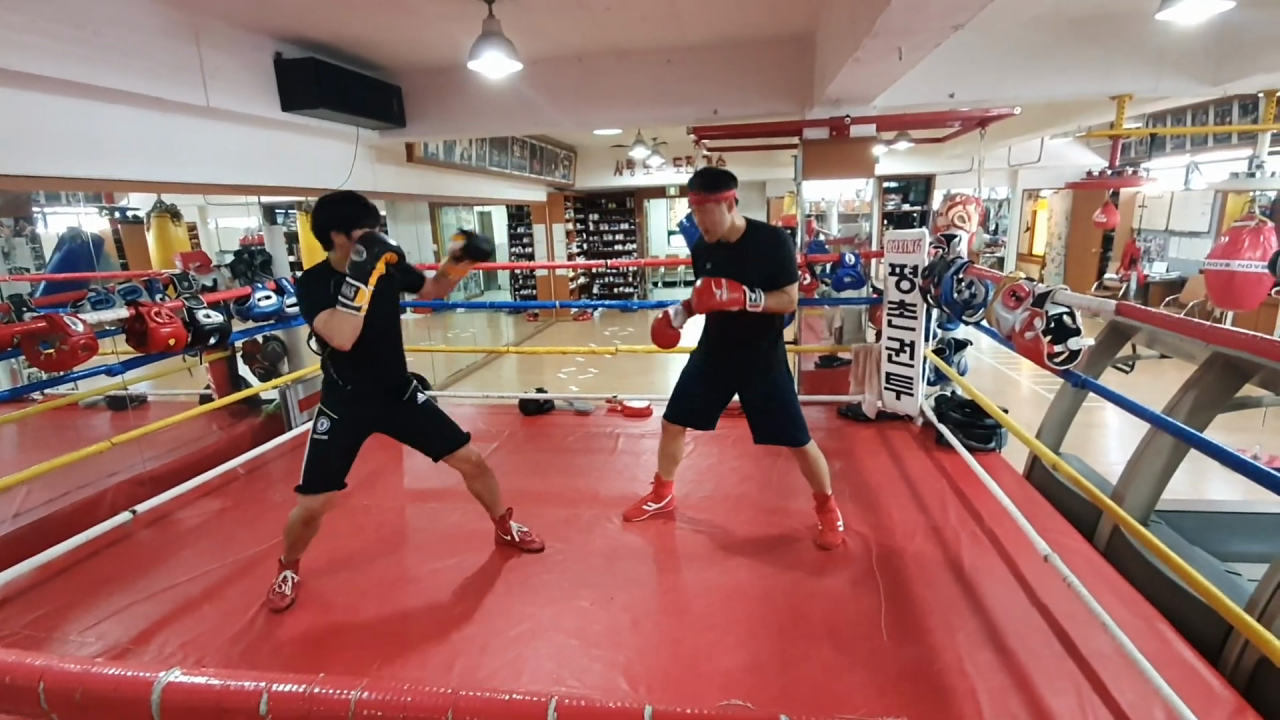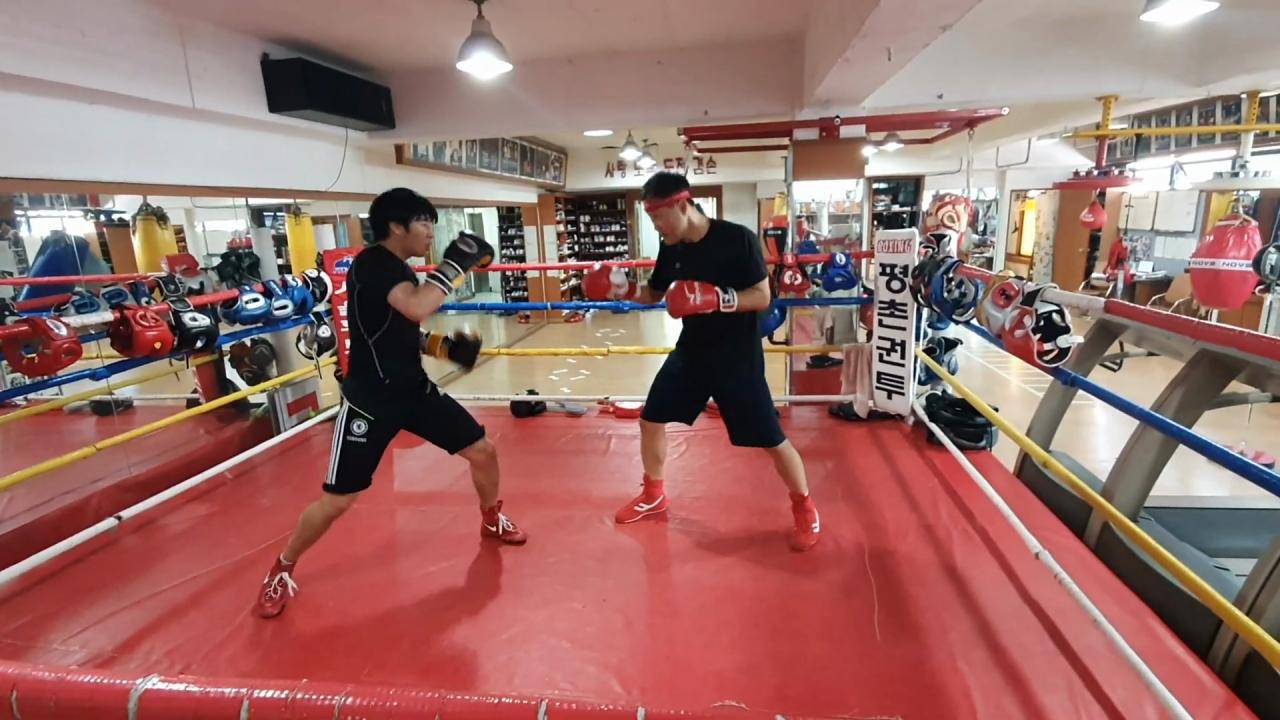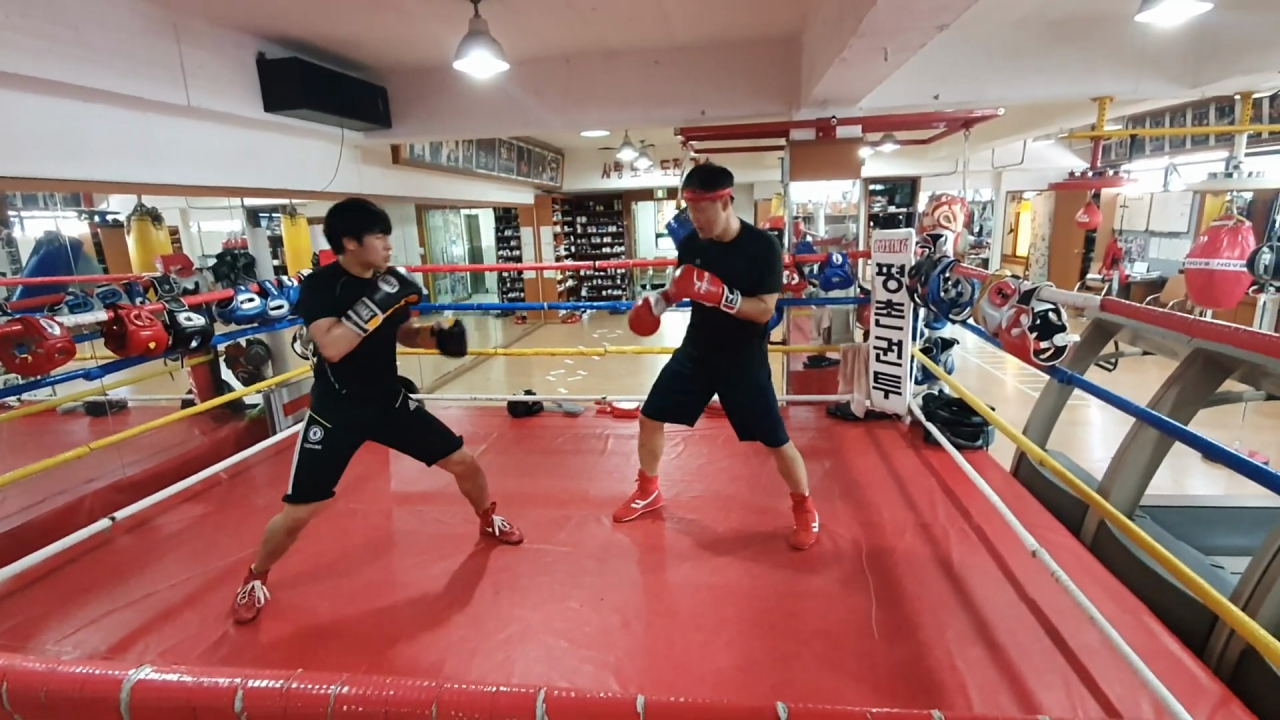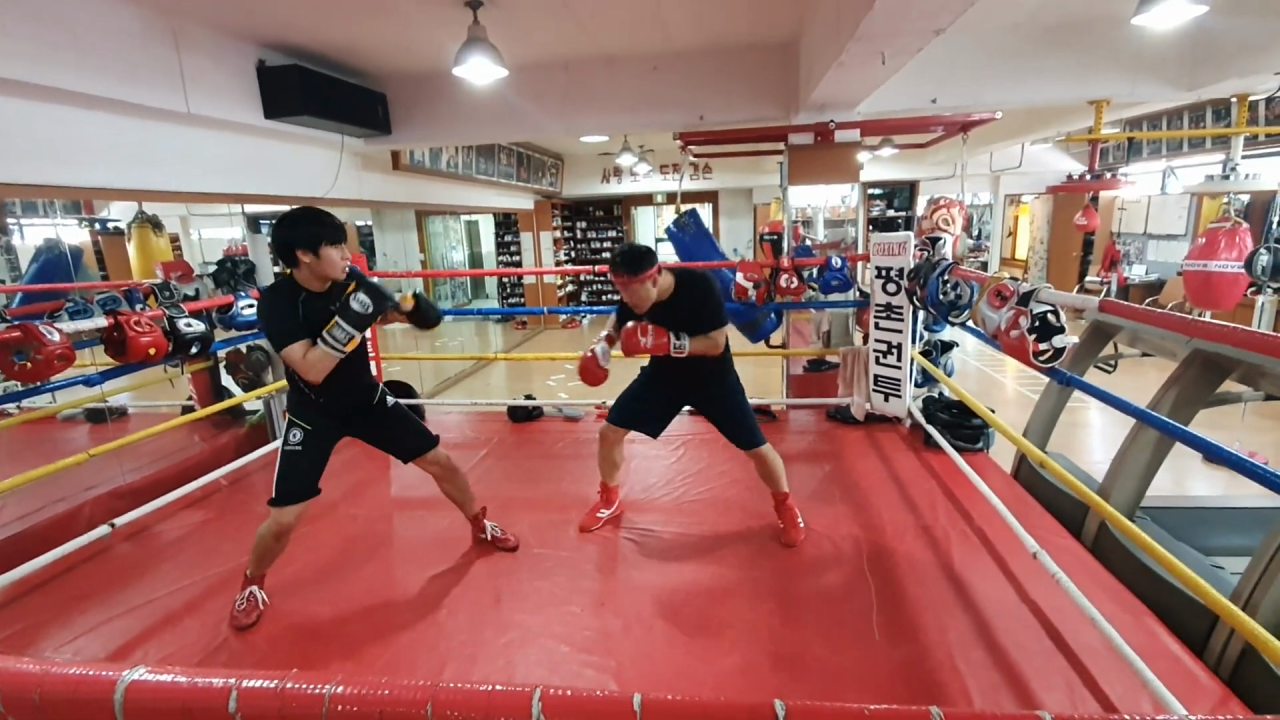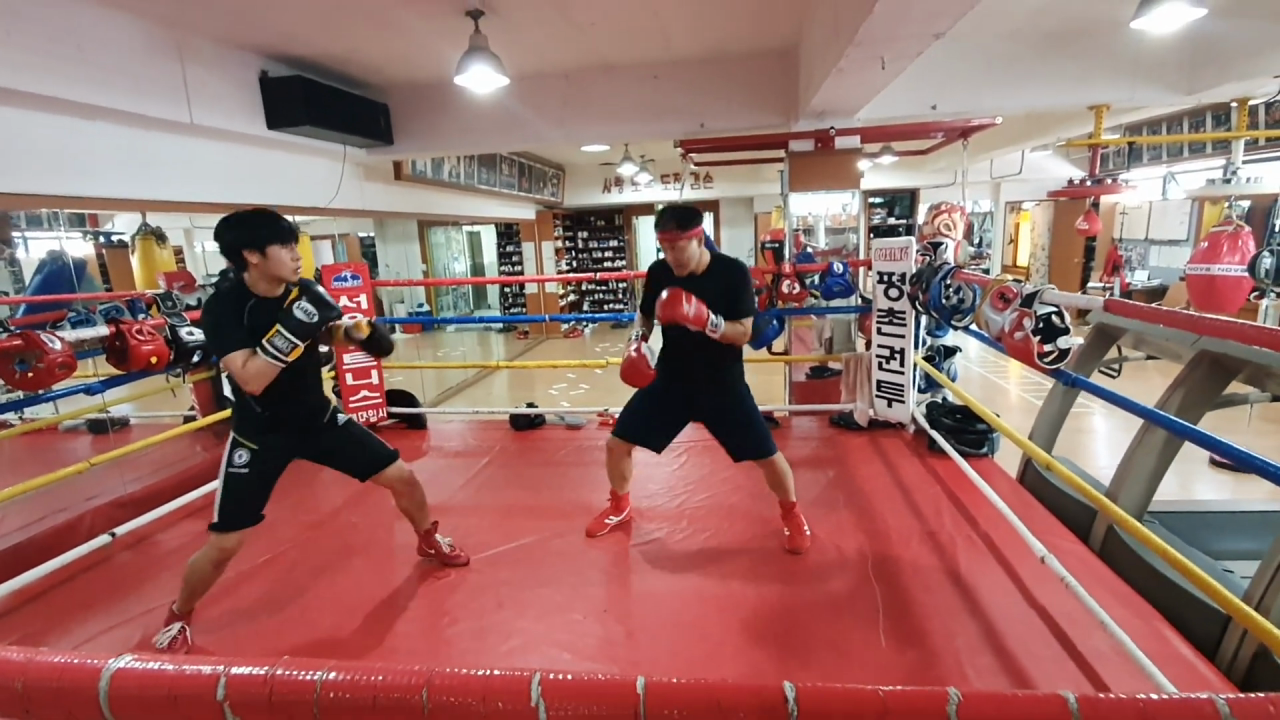
dt=0.5s
person 1, frame 1
left shoulder: (390, 264)
right shoulder: (312, 284)
left elbow: (436, 288)
right elbow: (341, 338)
left wrist: (459, 256)
right wrist: (361, 273)
left hip: (399, 393)
right hip: (344, 405)
left knee: (471, 459)
right knee: (312, 504)
left ankle: (505, 527)
right ankle: (288, 568)
person 1, frame 2
left shoulder: (402, 267)
right shoulder: (372, 263)
right elbow: (417, 308)
left wrist: (445, 344)
right wrist: (457, 261)
left hip: (414, 388)
right hip: (370, 399)
left knee: (483, 449)
right knee: (335, 502)
left ankle: (492, 520)
right ankle: (283, 569)
person 1, frame 3
left shoulder: (388, 280)
right shoulder: (318, 286)
left elbow: (404, 332)
right elbow: (331, 348)
left wrist: (438, 335)
right wrist: (378, 302)
left hip: (390, 402)
right hip: (336, 412)
left knee: (465, 462)
right knee: (298, 513)
left ankle: (488, 520)
right ankle: (255, 577)
person 1, frame 4
left shoulder: (350, 278)
right shoulder: (276, 303)
left elbow: (383, 310)
right elbow: (312, 371)
left wrist: (409, 309)
right wrist: (352, 318)
left hip: (367, 400)
right hip: (314, 414)
left knee: (440, 461)
right knee: (283, 519)
left ankle: (481, 525)
right ankle: (253, 583)
person 1, frame 5
left shoulder: (300, 291)
right shoulder: (223, 305)
right elbow: (251, 380)
left wrist: (358, 332)
right wrist: (295, 326)
left hip: (318, 419)
right hip: (260, 434)
left knee: (401, 476)
right knee: (225, 543)
left ankle: (430, 541)
right ankle: (178, 618)
person 2, frame 1
left shoulder: (773, 240)
right shoulder: (702, 248)
left elbow: (789, 301)
left wrist: (741, 297)
right wrist: (680, 312)
left hip: (762, 361)
right hip: (711, 356)
left knee: (798, 443)
right knee: (672, 424)
left ankle: (827, 509)
right ankle: (662, 495)
person 2, frame 2
left shoulder: (738, 239)
right shoulder: (672, 249)
left elbow: (762, 297)
right elbow: (654, 294)
left wrist: (714, 298)
right wrist: (622, 286)
left hip: (738, 358)
right hip: (689, 353)
left knee: (772, 441)
right knee: (650, 419)
left ankle: (805, 509)
right ankle: (654, 494)
person 2, frame 3
left shoulder: (762, 246)
right shoulder: (691, 243)
left elbow: (765, 309)
left wrist: (717, 294)
right wrist: (659, 299)
left hip: (744, 360)
right hip: (694, 352)
left knee: (776, 441)
right knee: (651, 419)
left ankle: (804, 509)
right ankle: (647, 492)
person 2, frame 4
left shoulder: (701, 286)
right shoulder: (631, 296)
left elbow: (717, 344)
right elbow: (620, 326)
left wrist: (667, 342)
right wrist: (602, 345)
left hip: (713, 377)
right hip: (663, 374)
left knee: (756, 446)
right knee: (610, 431)
left ankle: (785, 507)
right ankle: (609, 499)
person 2, frame 5
left shoulder: (734, 274)
right shoulder: (658, 273)
left elbow: (743, 333)
right elbow: (647, 318)
left wrist: (701, 317)
right wrist: (639, 343)
left hip: (722, 379)
right hip: (668, 377)
left knee: (764, 453)
right knee: (618, 443)
left ankle: (791, 514)
right ankle: (619, 507)
